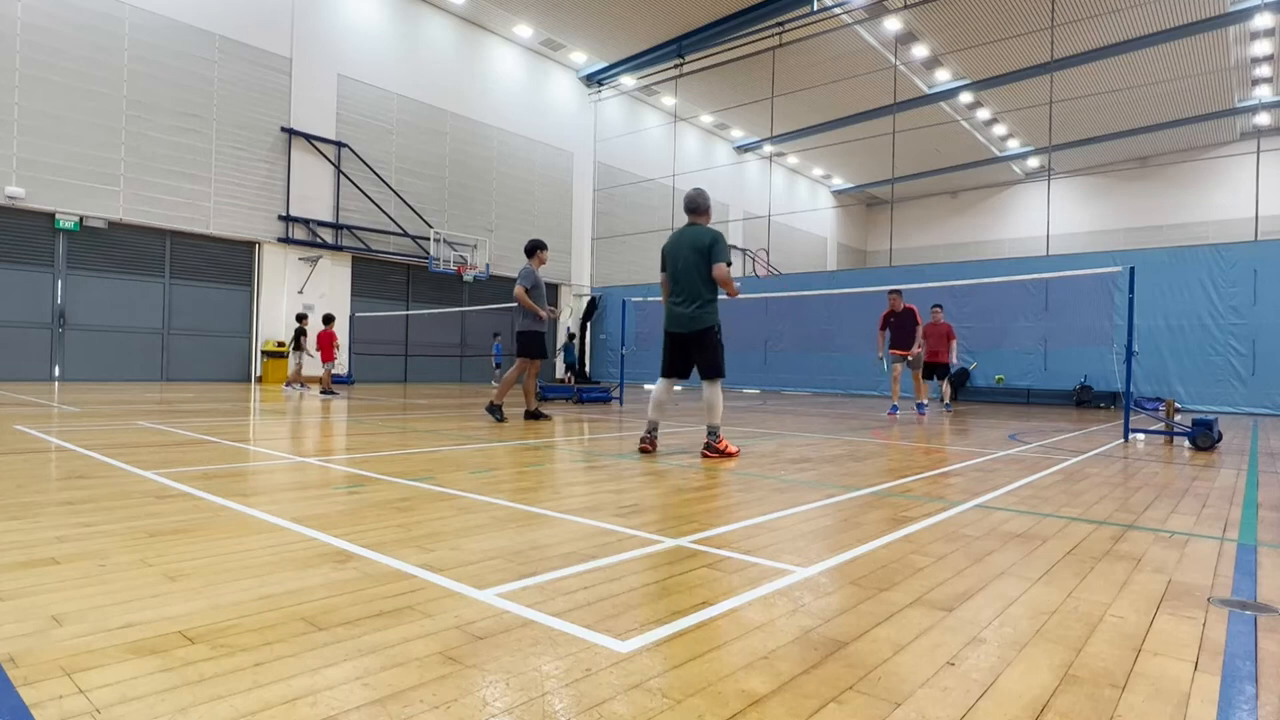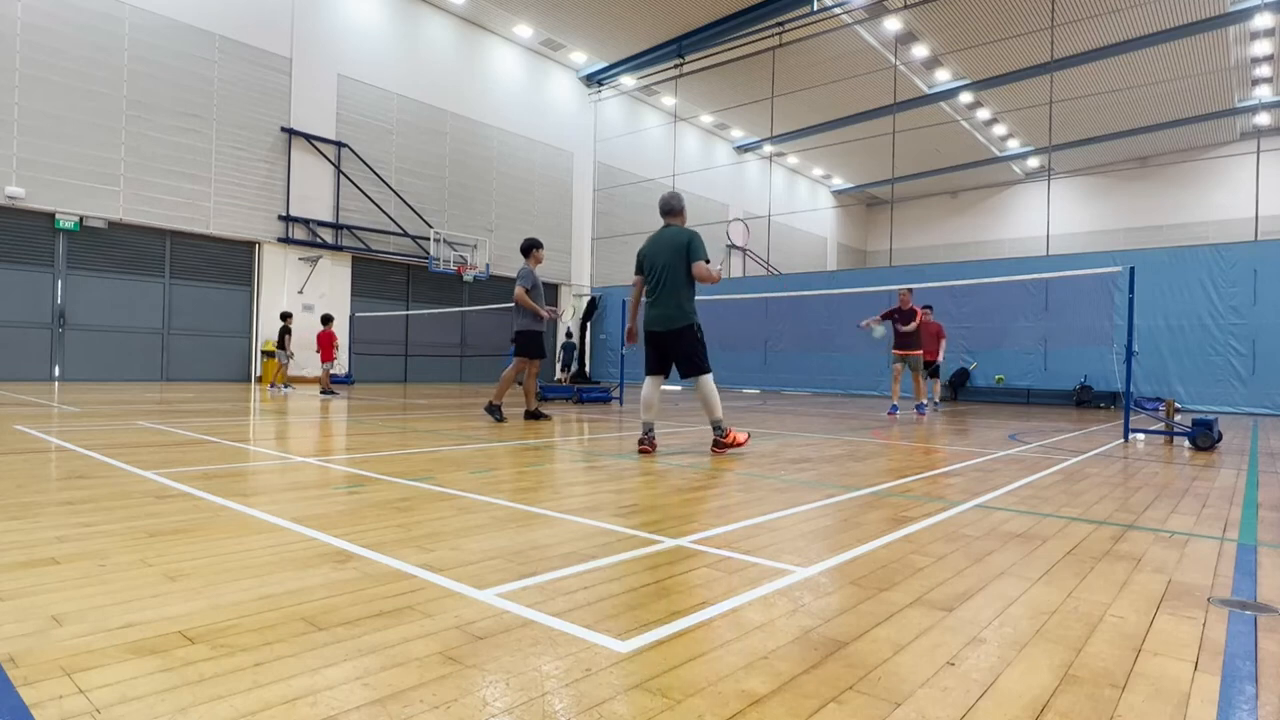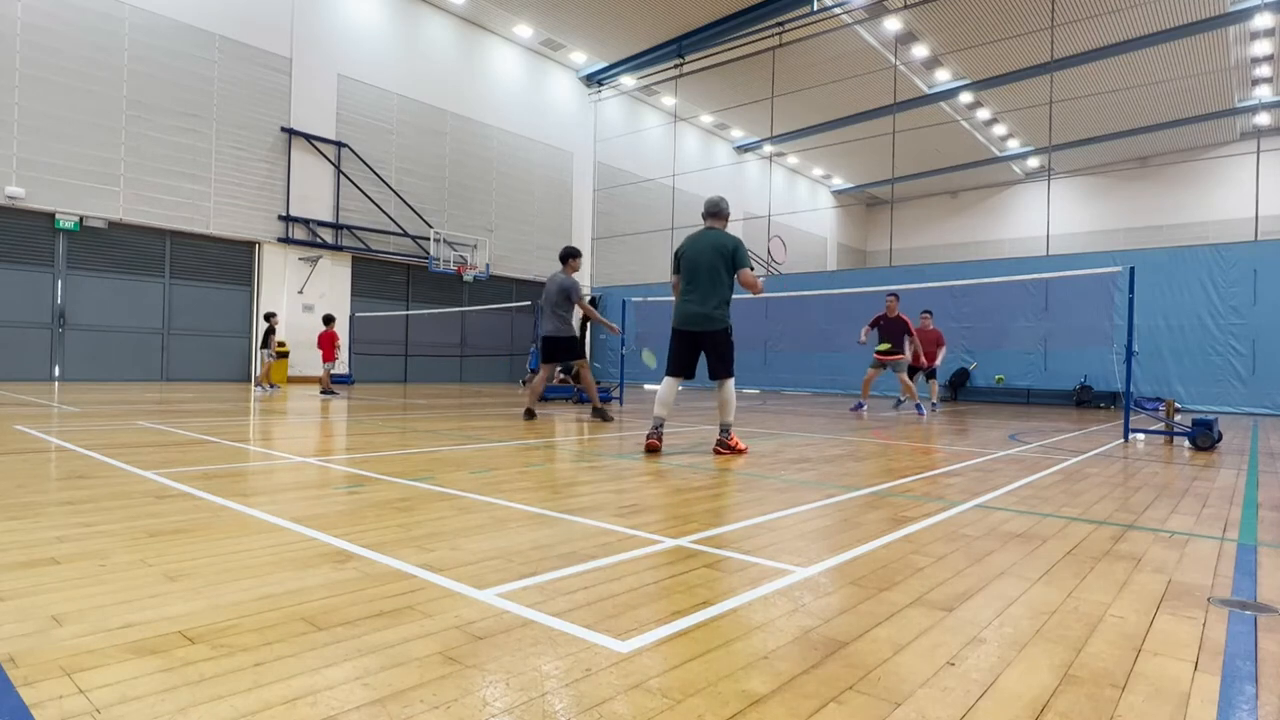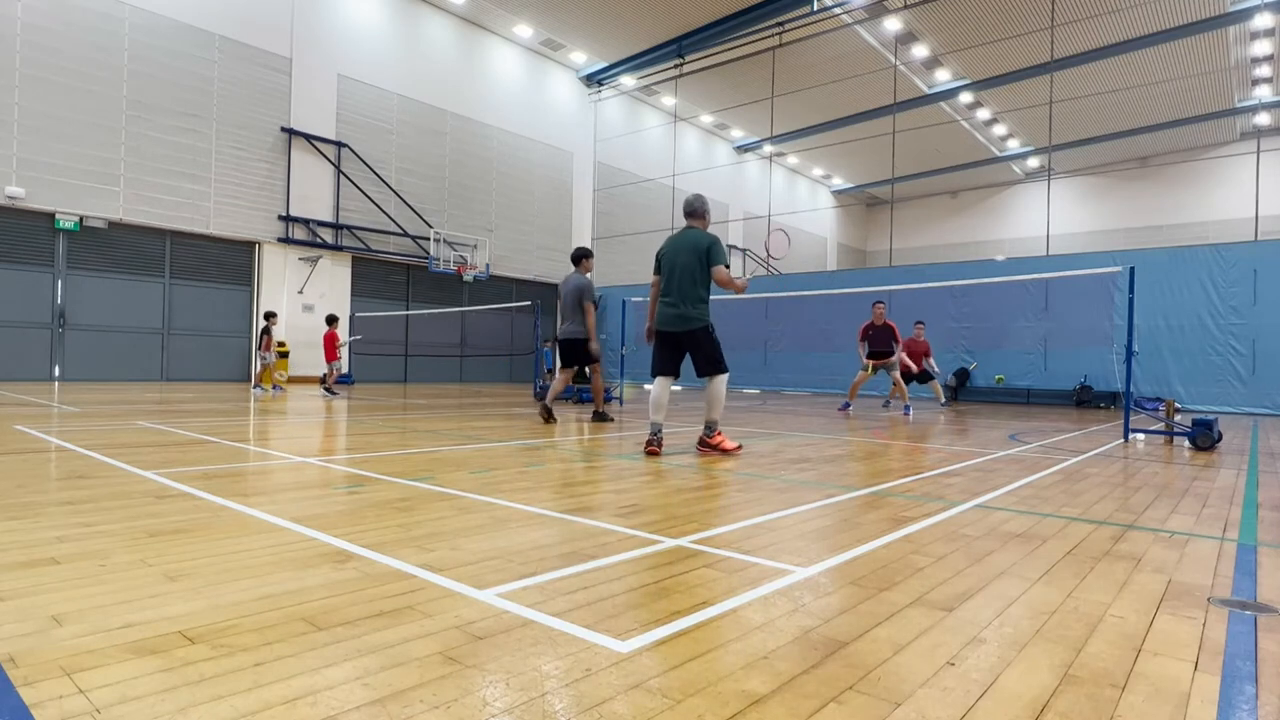
dt=0.7s
person 1, frame 1
left shoulder: (671, 241)
right shoulder: (713, 237)
right elbow: (720, 274)
right wrist: (732, 289)
left hip: (674, 321)
right hip: (703, 320)
left knee: (667, 378)
right knee: (711, 379)
left ankle: (650, 435)
right ankle: (713, 441)
person 1, frame 2
left shoulder: (648, 244)
right shoulder: (689, 237)
left elbow: (637, 286)
right elbow: (700, 273)
left wrist: (632, 322)
right wrist: (714, 275)
left hip: (653, 322)
right hip: (682, 320)
left knee: (653, 377)
right knee: (702, 375)
left ankle: (647, 436)
right ankle: (721, 434)
person 1, frame 3
left shoulder: (686, 243)
right shoulder: (733, 243)
right elbow: (746, 280)
right wrist: (758, 286)
left hip: (683, 321)
right hip: (716, 322)
left knee: (672, 376)
right knee: (725, 378)
left ankle: (655, 431)
right ankle: (725, 437)
person 1, frame 4
left shoulder: (667, 244)
right shoulder: (710, 241)
left elbow: (655, 285)
right elbow: (720, 276)
left wrist: (650, 321)
right wrist: (736, 285)
left hip: (665, 321)
right hip: (695, 321)
left knee: (663, 377)
right knee: (718, 373)
left ankle: (654, 436)
right ankle: (711, 434)
person 2, frame 1
left shoulder: (535, 273)
right shoulder: (529, 271)
right elbow: (518, 293)
left wrist: (545, 310)
right wrist: (539, 311)
left hip: (537, 329)
right hip: (529, 328)
left knee: (533, 369)
right knee: (521, 366)
left ankle: (531, 409)
right ankle: (495, 403)
person 2, frame 2
left shoulder: (530, 273)
right shoulder: (527, 271)
right elbow: (519, 295)
left wrist: (543, 309)
right wrist: (540, 311)
left hip: (534, 329)
right hip: (527, 328)
left knee: (532, 369)
right knee: (518, 366)
left ankle: (531, 409)
right ankle: (494, 404)
person 2, frame 3
left shoulder: (551, 279)
right shoulder: (570, 283)
left elbow: (543, 302)
right elbow: (585, 308)
right wrist: (607, 324)
left hip: (547, 333)
right hip: (564, 334)
left knee: (544, 371)
right knee: (584, 367)
left ankle: (529, 408)
right ankle: (597, 408)
person 2, frame 4
left shoulder: (565, 281)
right shoulder: (586, 283)
right elbow: (589, 313)
right wrist: (593, 340)
left hip: (565, 335)
right hip: (581, 336)
left knee: (565, 374)
right knee: (596, 372)
left ankle: (546, 404)
right ankle: (599, 412)
